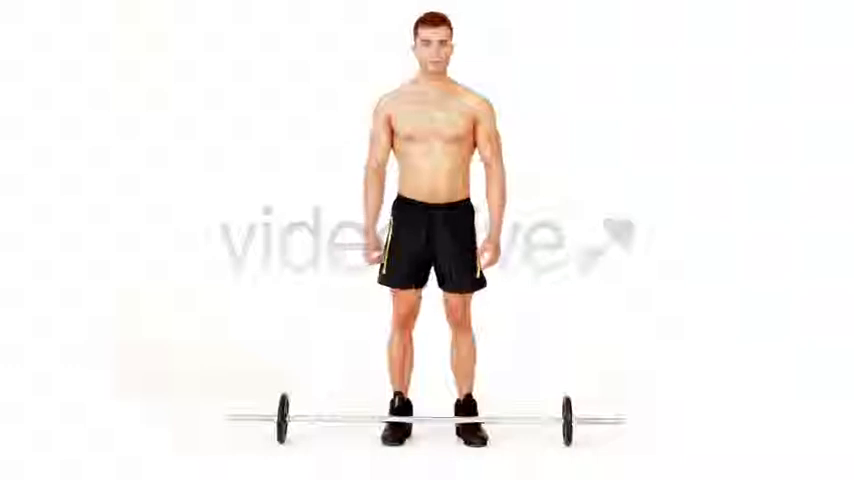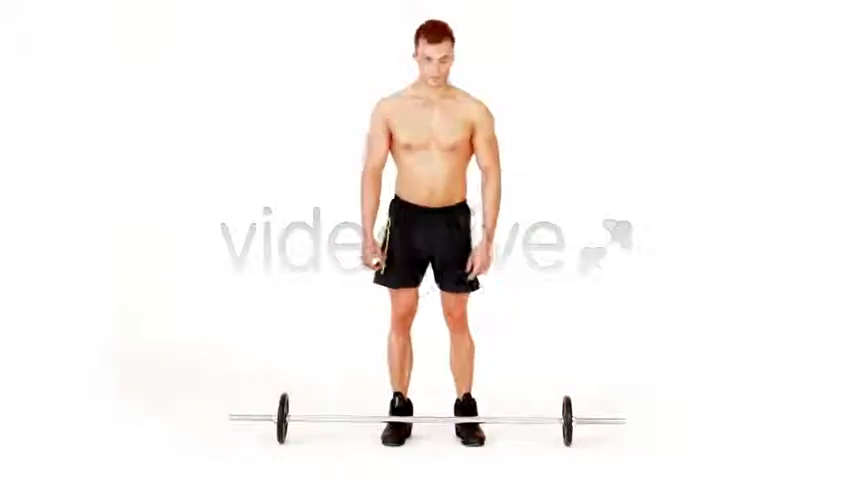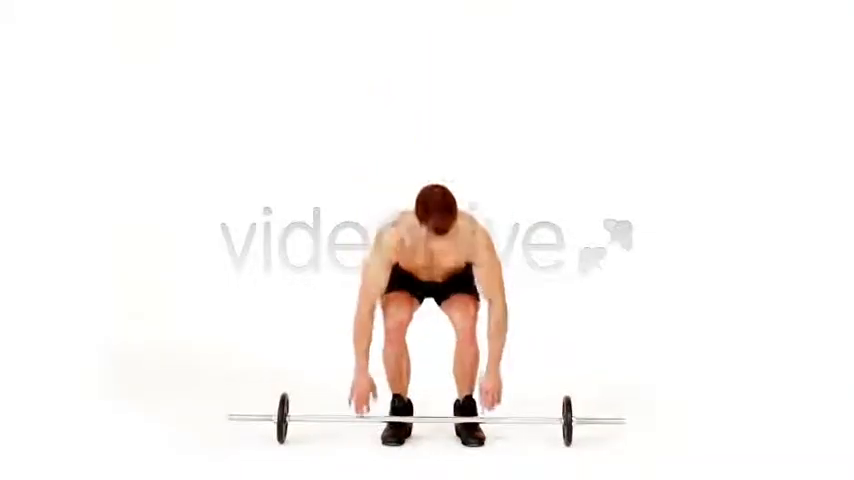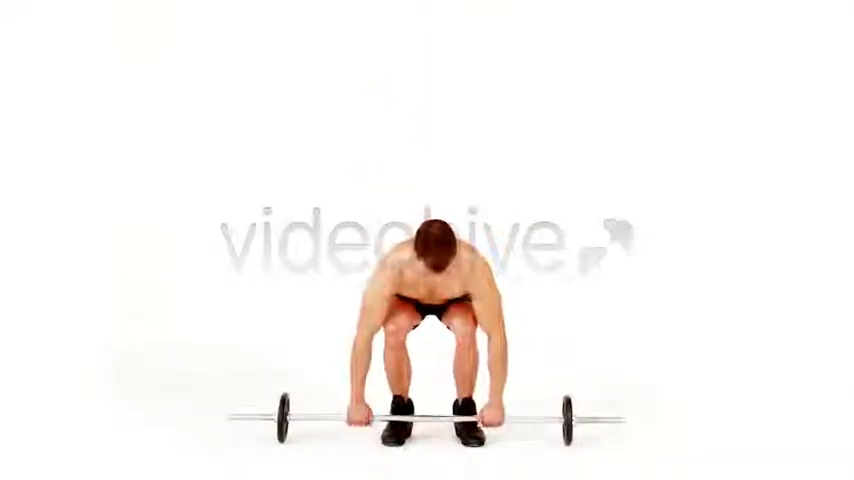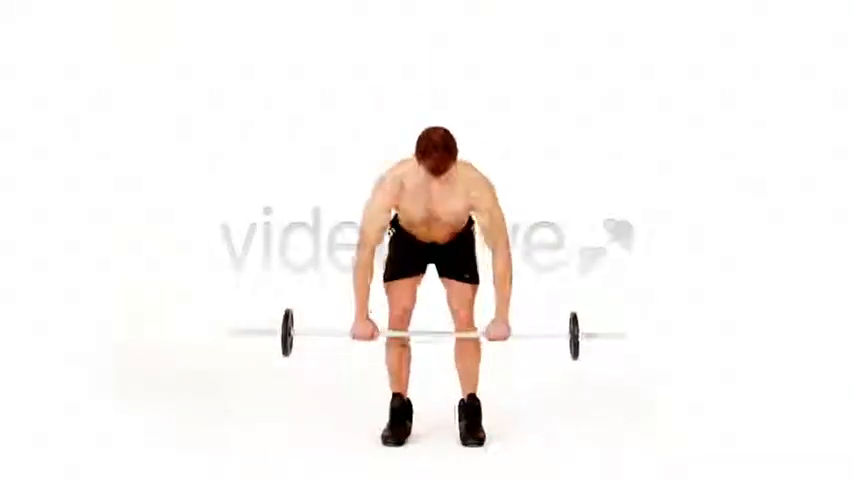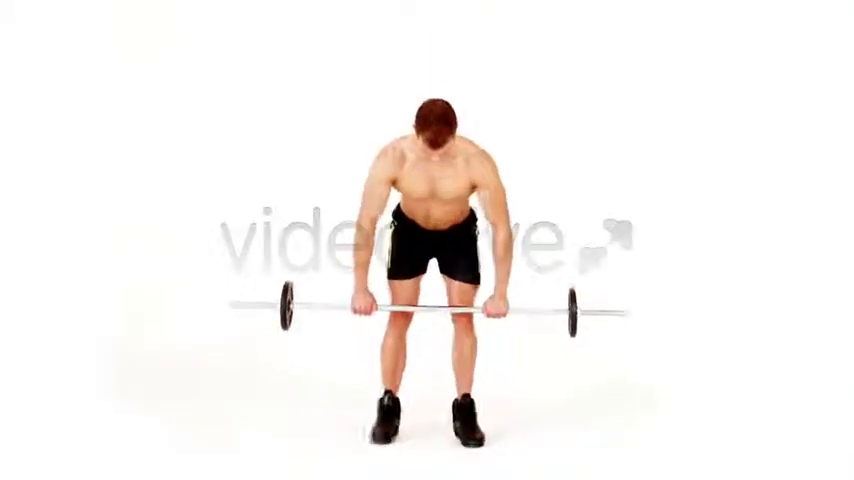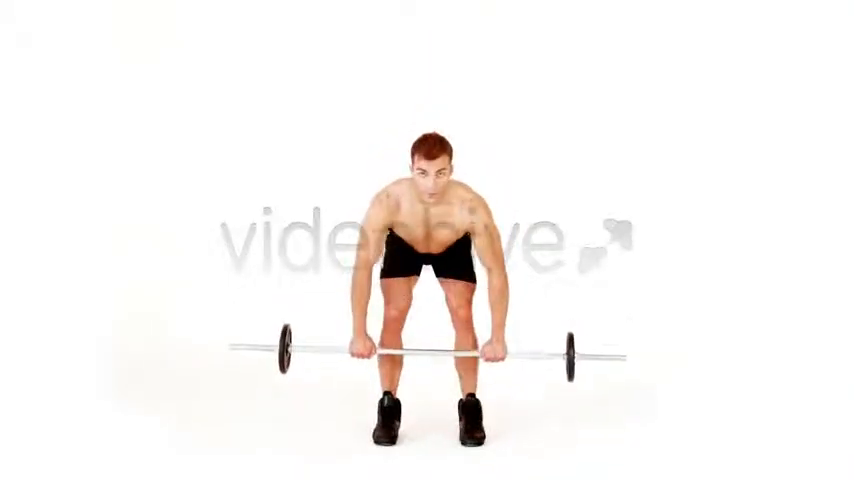
dt=0.7s
person 1, frame 1
left shoulder: (476, 105)
right shoulder: (390, 104)
left elbow: (494, 169)
right elbow: (375, 168)
left wrist: (494, 233)
right wrist: (370, 230)
left hip: (457, 217)
right hip: (408, 215)
left knee: (459, 319)
right knee: (402, 318)
left ankle: (466, 410)
right ankle: (399, 409)
person 1, frame 2
left shoulder: (474, 111)
right shoulder: (389, 108)
left elbow: (492, 175)
right elbow: (371, 173)
left wrist: (486, 240)
right wrist: (368, 236)
left hip: (453, 221)
right hip: (405, 219)
left knee: (457, 319)
right knee: (401, 318)
left ankle: (465, 409)
right ankle: (399, 409)
person 1, frame 3
left shoulder: (474, 236)
right shoulder: (392, 237)
left elbow: (497, 302)
right elbow: (366, 304)
left wrist: (493, 370)
right wrist: (361, 372)
left hip: (455, 277)
right hip: (406, 275)
left knee: (466, 327)
right knee: (394, 325)
left ankle: (465, 409)
right ankle: (400, 408)
person 1, frame 4
left shoulder: (474, 267)
right shoulder: (392, 267)
left elbow: (496, 334)
right elbow: (364, 334)
left wrist: (495, 401)
right wrist: (357, 400)
left hip: (455, 298)
right hip: (407, 298)
left knee: (465, 331)
right knee: (394, 329)
left ankle: (465, 408)
right ankle: (400, 407)
person 1, frame 5
left shoulder: (476, 185)
right shoulder: (392, 183)
left elbow: (500, 249)
right elbow: (365, 248)
left wrist: (501, 317)
right wrist: (361, 315)
left hip: (457, 240)
right hip: (406, 239)
left knee: (463, 318)
right knee: (398, 317)
left ankle: (469, 408)
right ankle: (399, 407)
person 1, frame 6
left shoulder: (478, 162)
right shoulder: (391, 158)
left elbow: (501, 227)
right elbow: (365, 223)
left wrist: (500, 292)
right wrist: (361, 287)
left hip: (458, 233)
right hip: (409, 230)
left knee: (463, 317)
right knee: (399, 316)
left ankle: (464, 408)
right ankle: (389, 406)
person 1, frame 7
left shoulder: (471, 207)
right shoulder: (387, 202)
left elbow: (496, 271)
right elbow: (363, 267)
left wrist: (497, 338)
right wrist: (359, 332)
left hip: (453, 248)
right hip: (403, 245)
left knee: (462, 317)
right knee: (393, 317)
left ankle: (469, 407)
right ankle: (389, 407)
